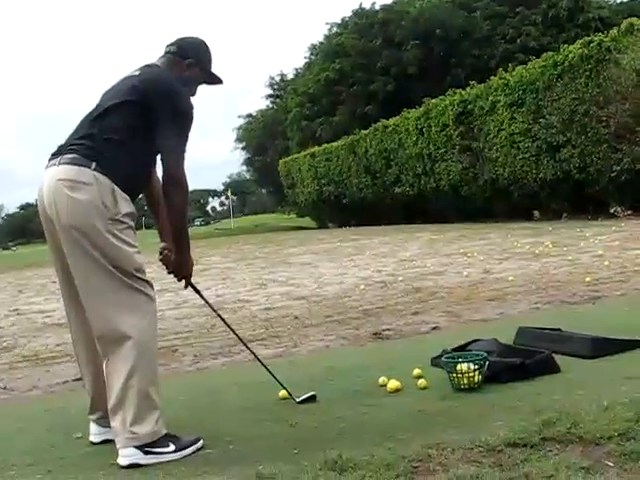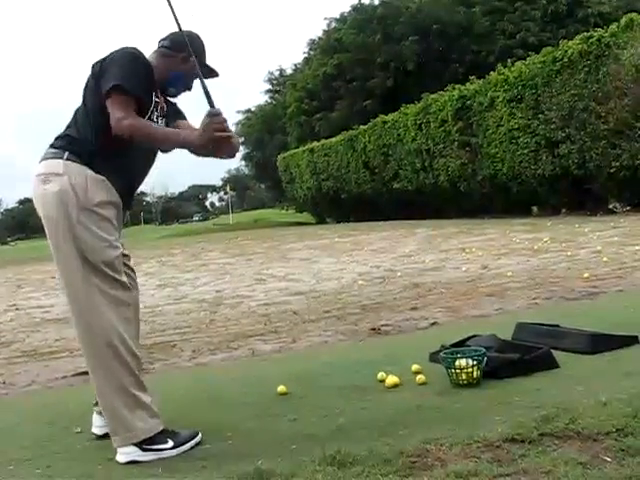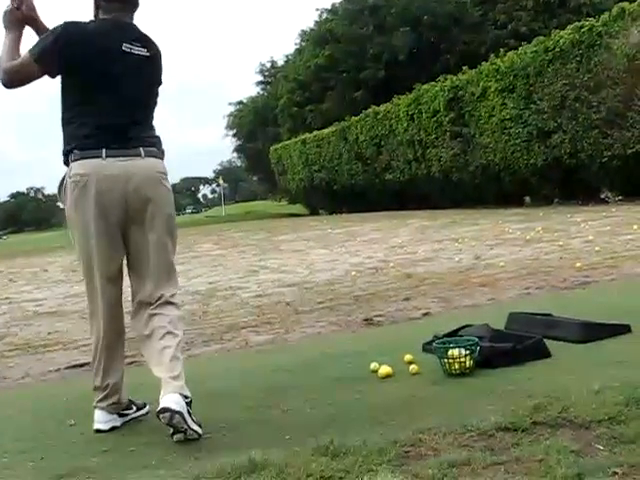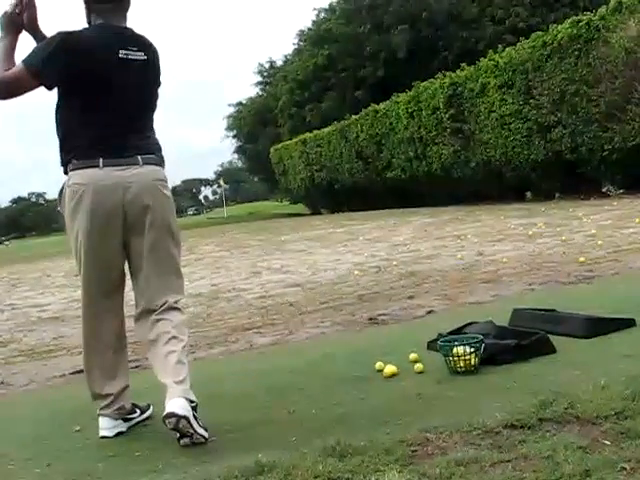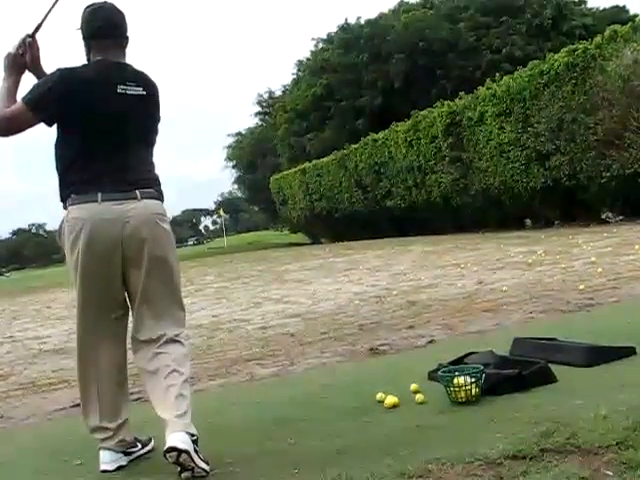
dt=1s
person 1, frame 1
left shoulder: (137, 84)
right shoulder: (171, 93)
left elbow: (148, 172)
right elbow: (174, 180)
left wrist: (166, 240)
right wrist: (182, 249)
left hip: (57, 184)
right hip: (87, 189)
left knee: (91, 312)
right knee: (130, 309)
left ankle: (107, 417)
right ankle: (139, 436)
person 1, frame 2
left shoulder: (162, 104)
right shoulder: (129, 62)
left elbow: (190, 136)
right elbow: (123, 124)
left wrist: (217, 139)
right wrist: (205, 143)
left hip: (87, 191)
right hip: (71, 182)
left knee: (114, 302)
right knee: (107, 306)
left ankle: (111, 409)
right ankle: (137, 434)
person 1, frame 3
left shoulder: (75, 36)
right shoulder: (150, 50)
left hip: (91, 172)
right hip: (147, 169)
left knee: (102, 294)
right knee: (157, 291)
left ankle: (110, 402)
right ankle: (173, 392)
person 1, frame 4
left shoulder: (70, 45)
right shoulder: (147, 52)
left hip: (90, 182)
right hip: (146, 177)
left knee: (100, 301)
right knee: (161, 296)
left ankle: (114, 408)
right ankle: (178, 396)
person 1, frame 5
left shoulder: (69, 82)
right shoulder: (146, 87)
right wrist: (42, 75)
left hip: (88, 215)
right hip: (145, 210)
left knee: (98, 333)
right knee: (161, 327)
left ankle: (113, 442)
right ankle: (179, 431)
